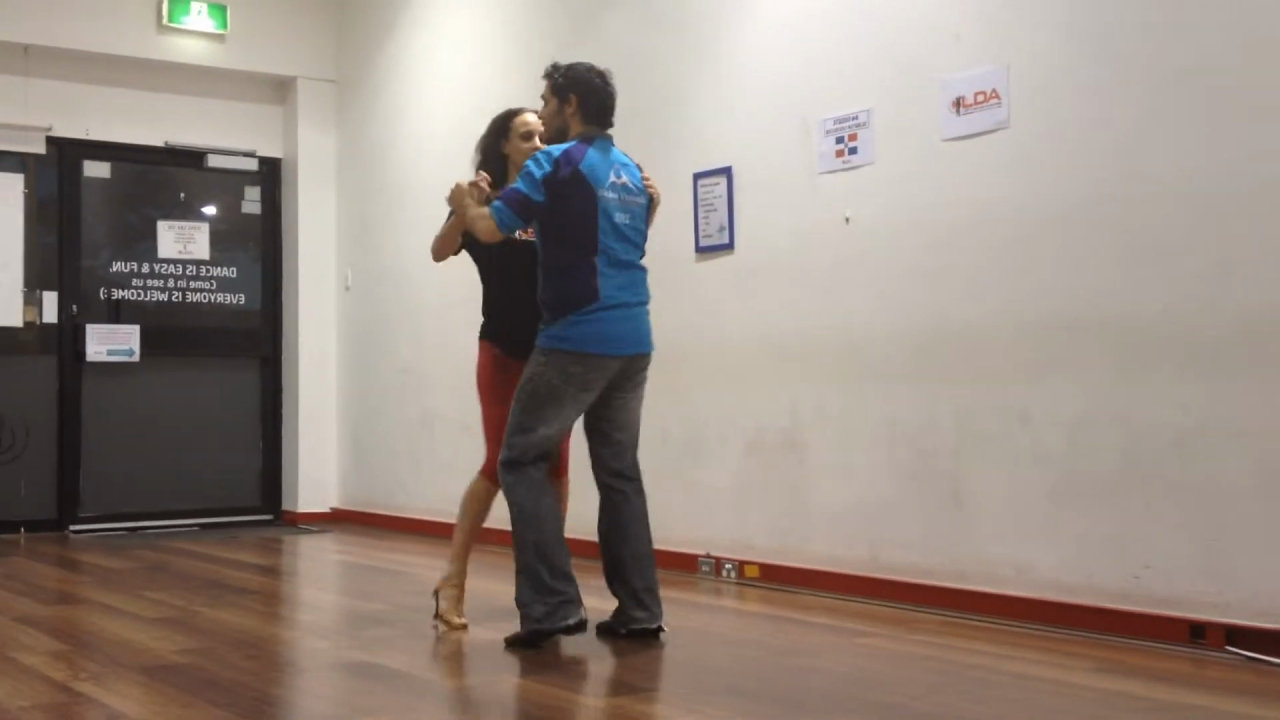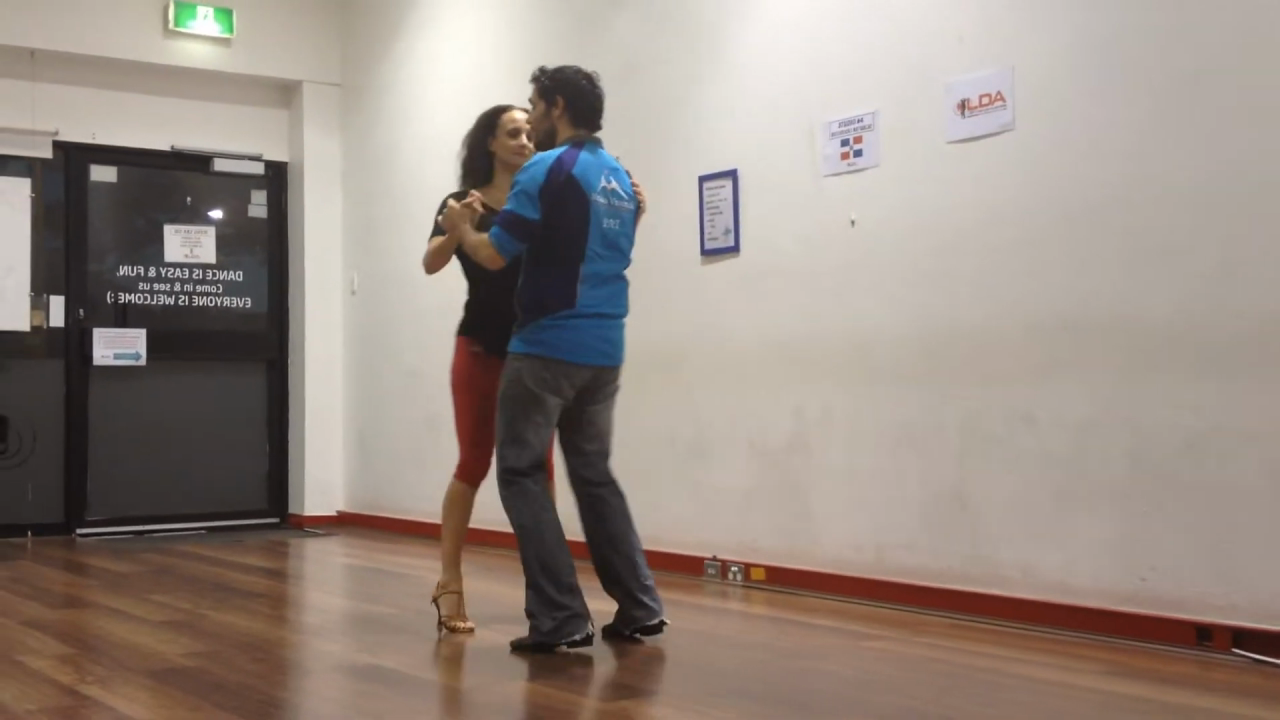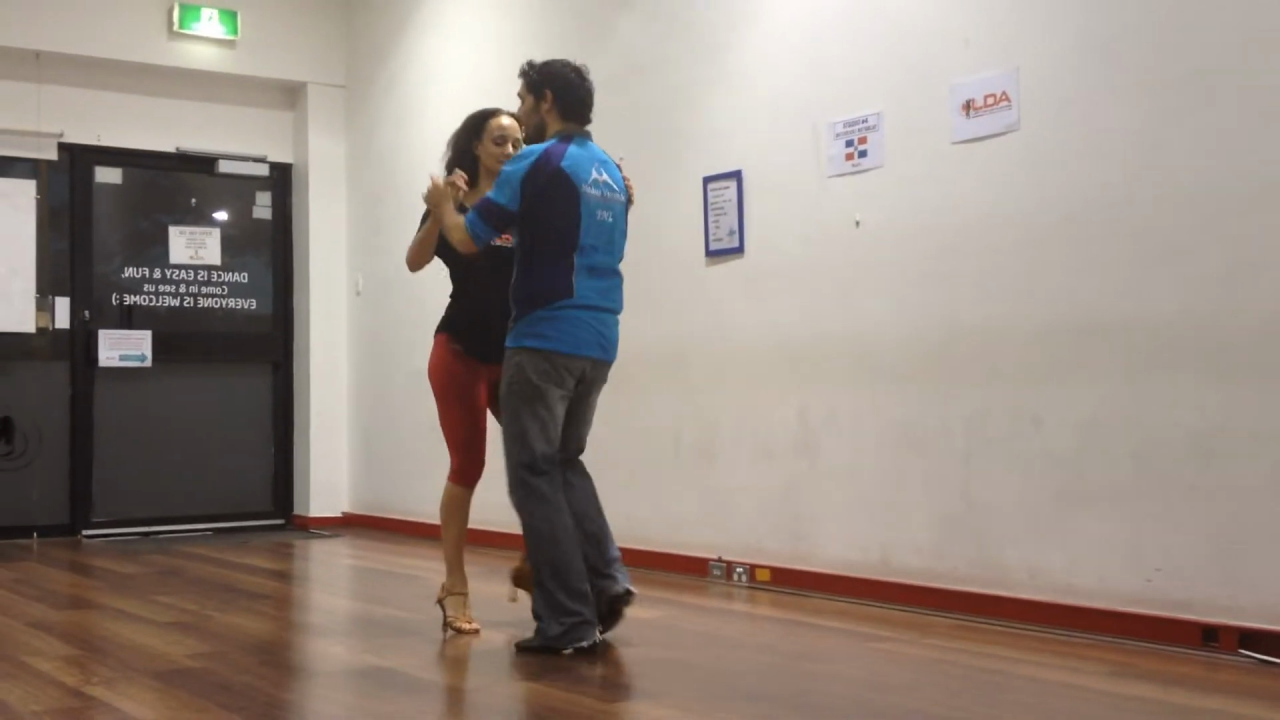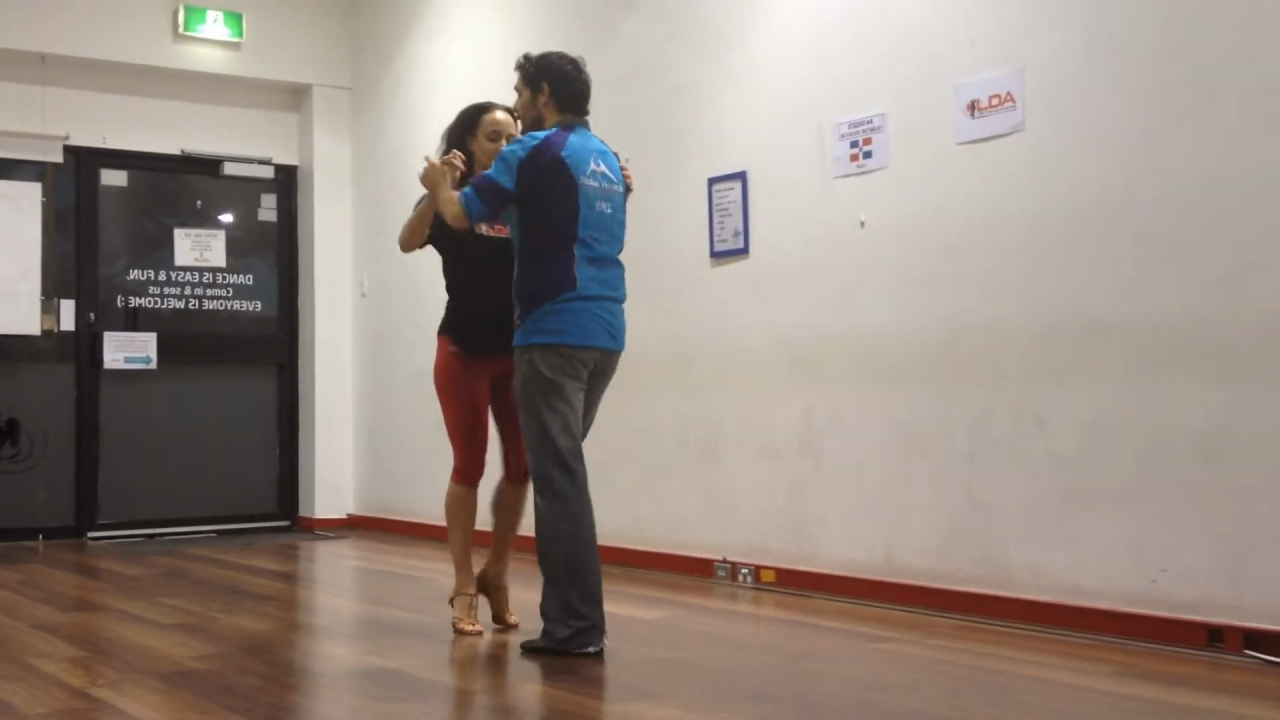
dt=0.2s
person 1, frame 1
left shoulder: (554, 162)
right shoulder: (631, 170)
left elbow: (493, 229)
left wrist: (466, 205)
left hip: (573, 341)
right hip: (631, 341)
left knee: (522, 463)
right knee: (619, 471)
left ankle: (552, 605)
right ankle: (640, 608)
person 1, frame 2
left shoulder: (548, 170)
right shoulder: (620, 177)
left elbow: (496, 254)
left wrist: (461, 227)
left hip: (547, 347)
right hip: (604, 348)
left knee: (522, 477)
right knee: (593, 474)
left ankle: (560, 619)
right ankle: (639, 603)
person 1, frame 3
left shoulder: (538, 163)
right shoulder: (609, 169)
left elbow: (468, 238)
left wrist: (444, 206)
left hip: (545, 339)
right hip: (597, 340)
left knee: (536, 476)
right knee: (566, 463)
left ankle: (567, 622)
right ankle: (606, 581)
person 1, frame 4
left shoulder: (537, 150)
right shoulder: (607, 158)
left elbow: (461, 213)
left wrist: (439, 183)
left hip: (554, 333)
right hip: (604, 333)
left knee: (558, 476)
right knee: (560, 469)
left ankle: (575, 626)
right ankle: (575, 610)
person 2, frame 1
right shoulder: (482, 203)
right elbow: (441, 252)
right wrist: (464, 209)
right hip: (503, 352)
left knee: (555, 464)
right knee: (498, 462)
right ankle: (452, 580)
person 2, frame 2
right shoulder: (463, 204)
right elbow: (430, 264)
right hip: (481, 350)
left knee: (540, 465)
right knee: (473, 466)
right ankle: (449, 586)
person 2, frame 3
right shoulder: (450, 208)
right elbow: (416, 261)
right wrist: (441, 211)
right hip: (460, 354)
right knee: (467, 467)
right ankle: (454, 586)
person 2, frame 4
right shoulder: (444, 201)
right elbow: (408, 242)
right wrist: (436, 191)
left hip: (518, 351)
right hip: (463, 349)
left knee: (519, 466)
right knee: (469, 466)
left ankle: (496, 577)
right ankle: (464, 588)
